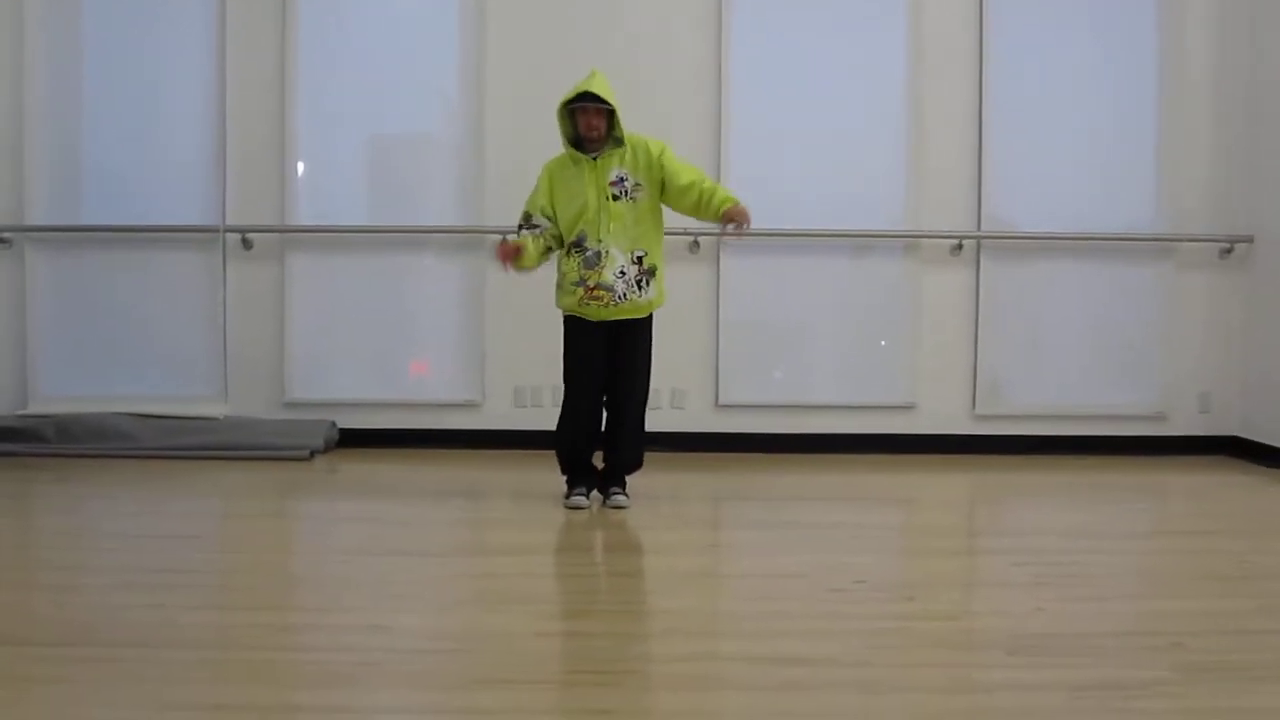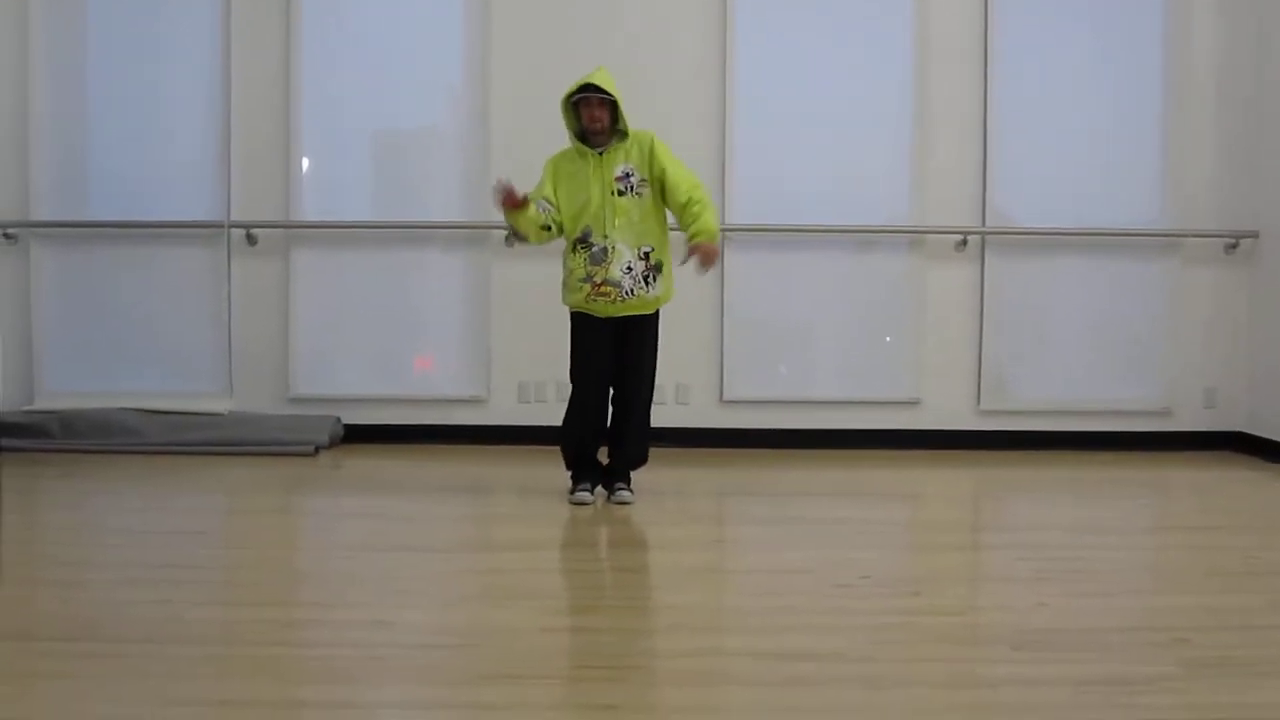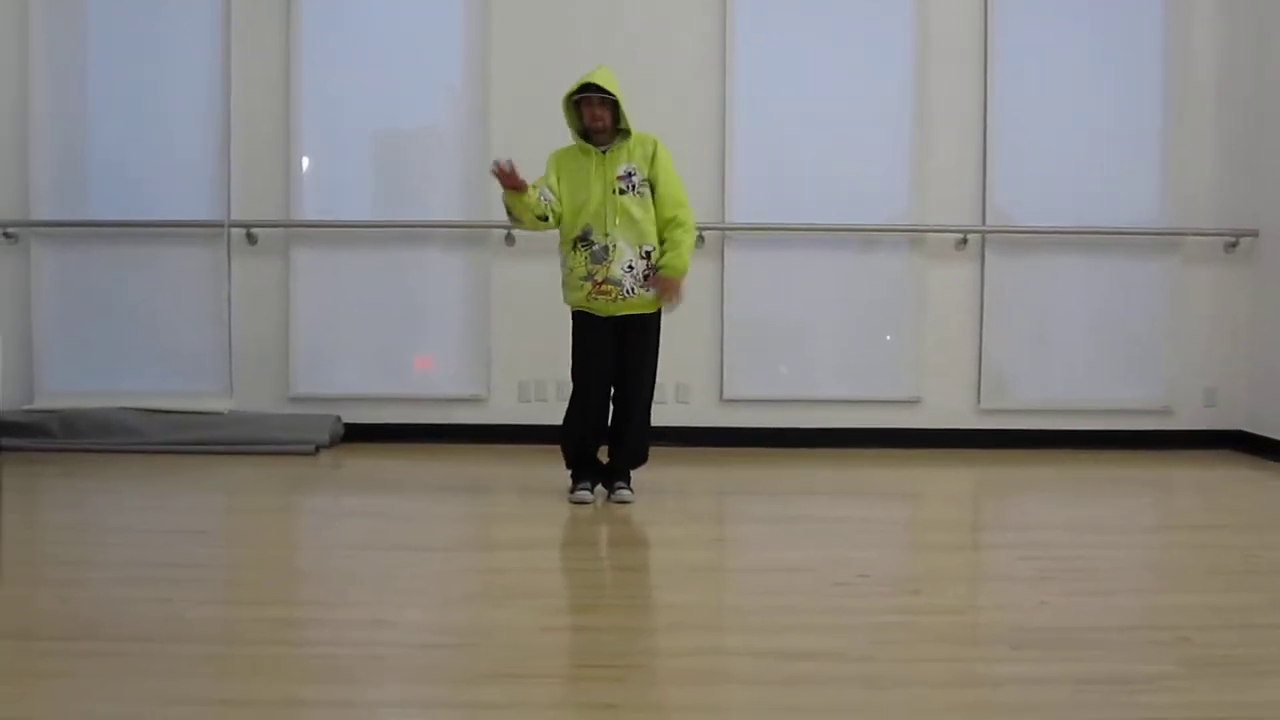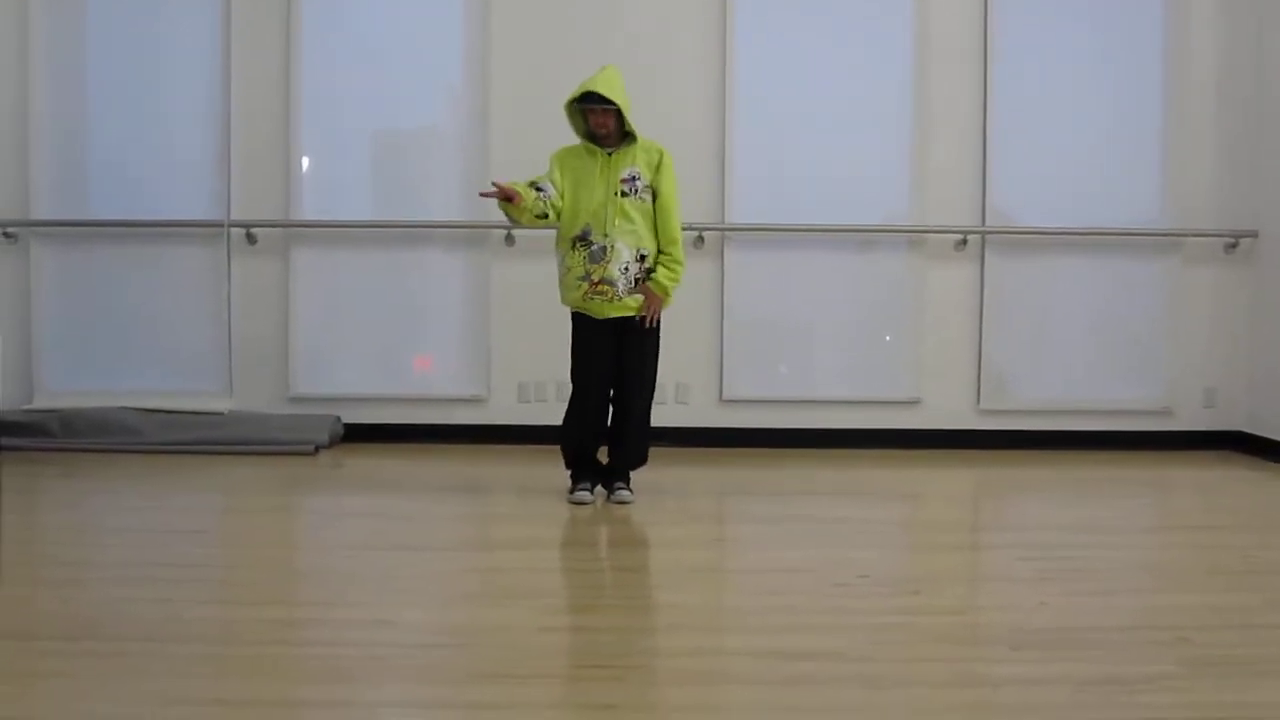
dt=0.1s
person 1, frame 1
left shoulder: (645, 154)
right shoulder: (556, 170)
left elbow: (688, 184)
right elbow: (539, 230)
left wrist: (722, 204)
right wrist: (519, 251)
left hip: (634, 303)
right hip: (581, 305)
left knee: (629, 396)
right knee: (582, 395)
left ankle: (615, 476)
right ankle: (578, 476)
person 1, frame 2
left shoulder: (648, 150)
right shoulder: (561, 165)
left elbow: (687, 196)
right elbow: (546, 222)
left wrist: (704, 233)
right wrist: (518, 210)
left hip: (642, 298)
right hip: (589, 300)
left knee: (635, 392)
right knee: (589, 390)
left ankle: (621, 471)
right ankle: (583, 472)
person 1, frame 3
left shoulder: (649, 150)
right shoulder: (563, 160)
left elbow: (675, 214)
right elbow: (542, 211)
left wrist: (673, 268)
right wrist: (517, 190)
left hip: (642, 298)
right hip: (589, 299)
left knee: (635, 392)
right knee: (589, 390)
left ankle: (621, 471)
right ankle: (584, 470)
person 1, frame 4
left shoulder: (653, 157)
right shoulder: (566, 160)
left elbow: (670, 229)
right elbow: (542, 207)
left wrist: (662, 285)
right wrist: (513, 198)
left hip: (639, 302)
right hip: (589, 301)
left knee: (635, 393)
right knee: (588, 391)
left ankle: (619, 472)
right ankle: (582, 471)
